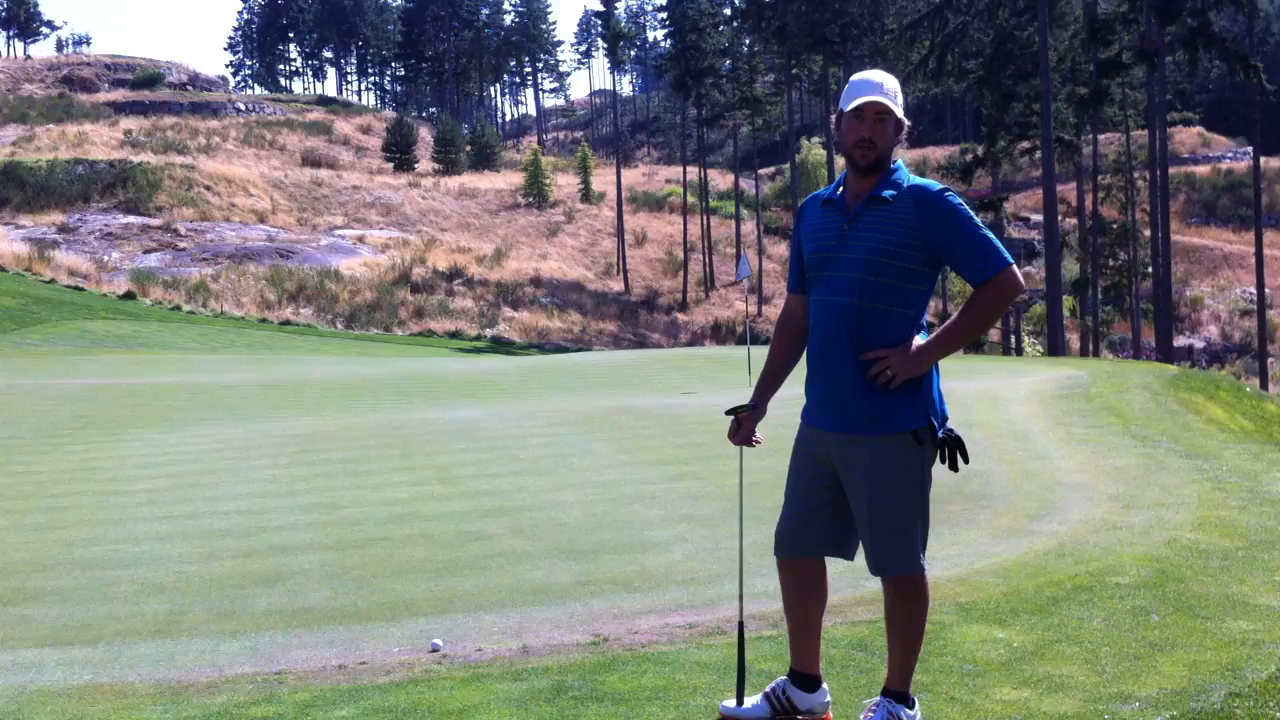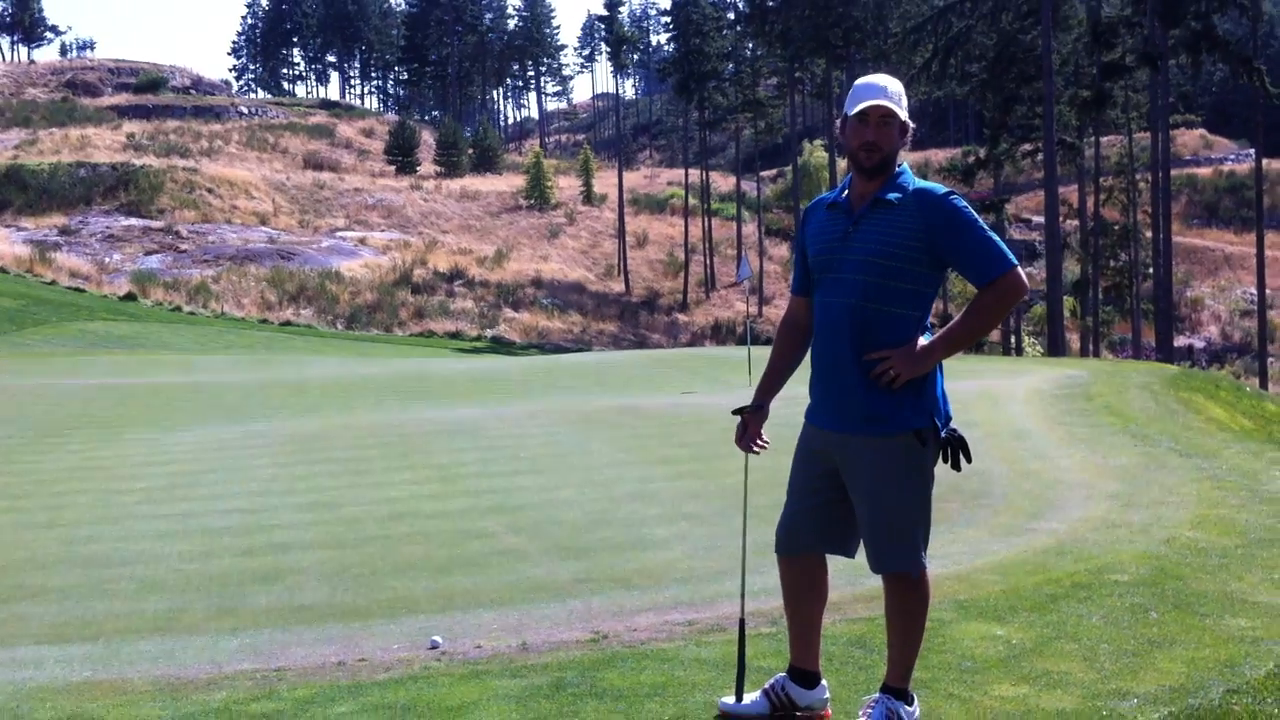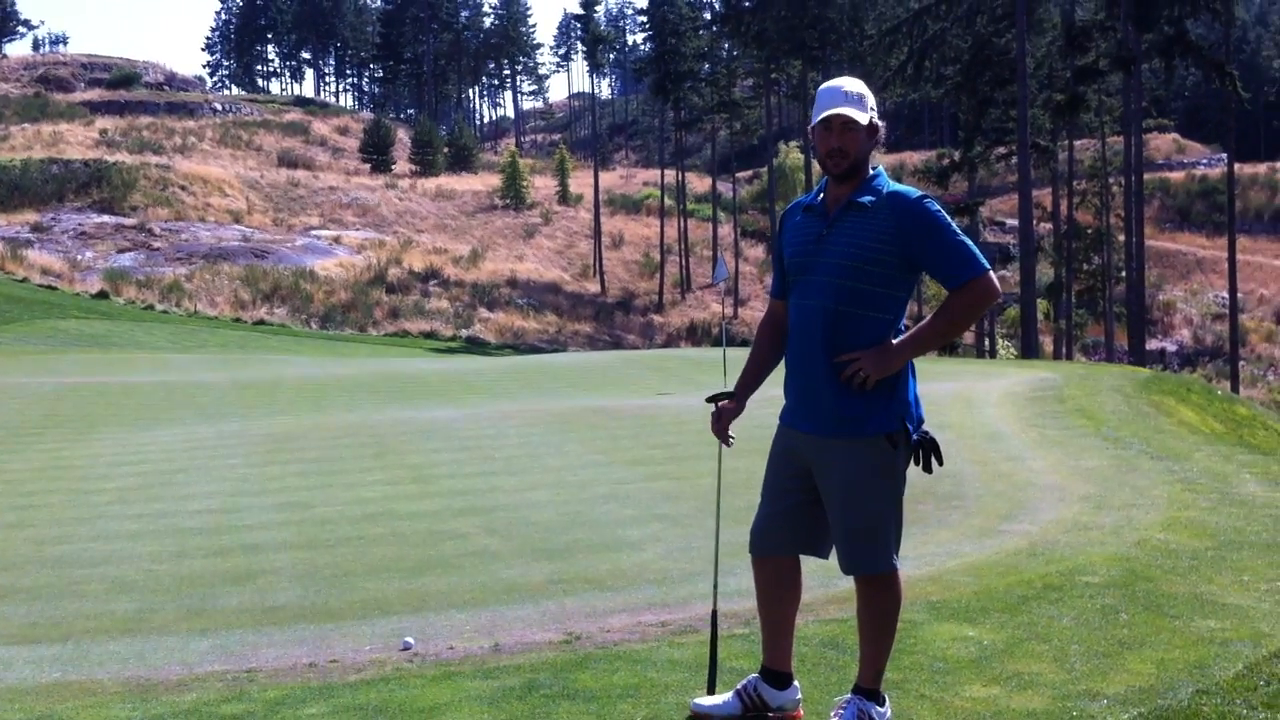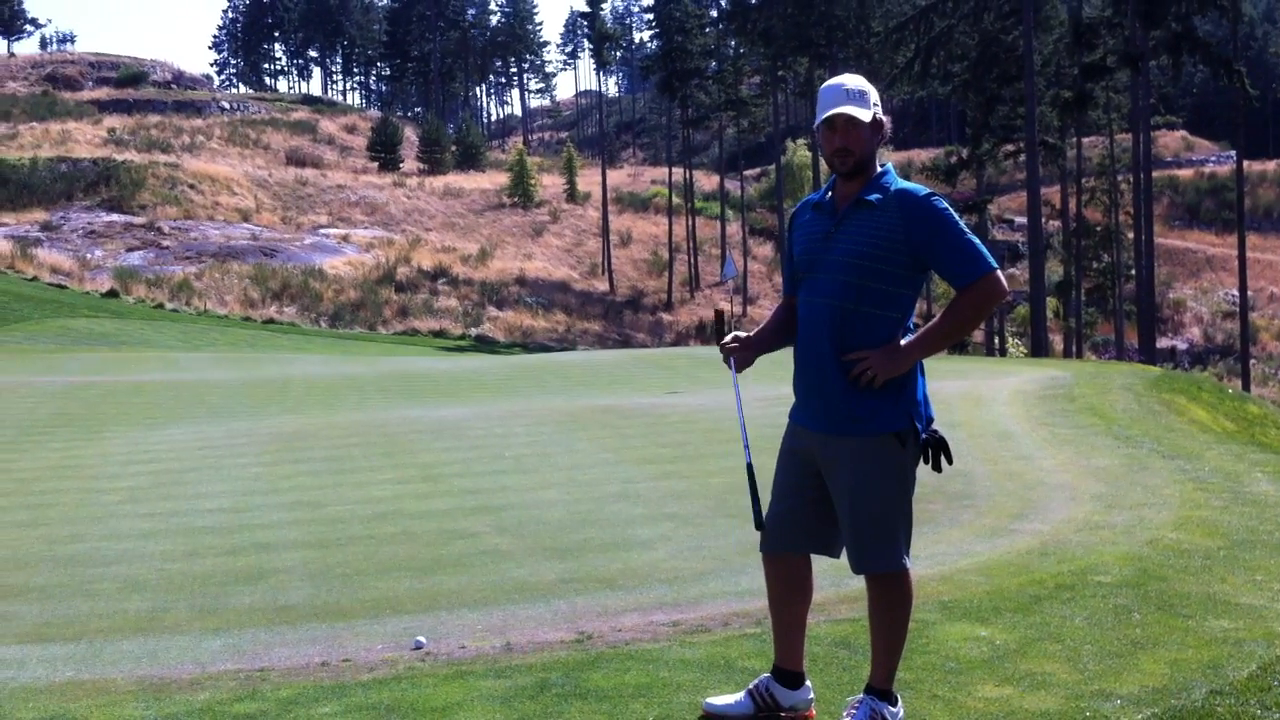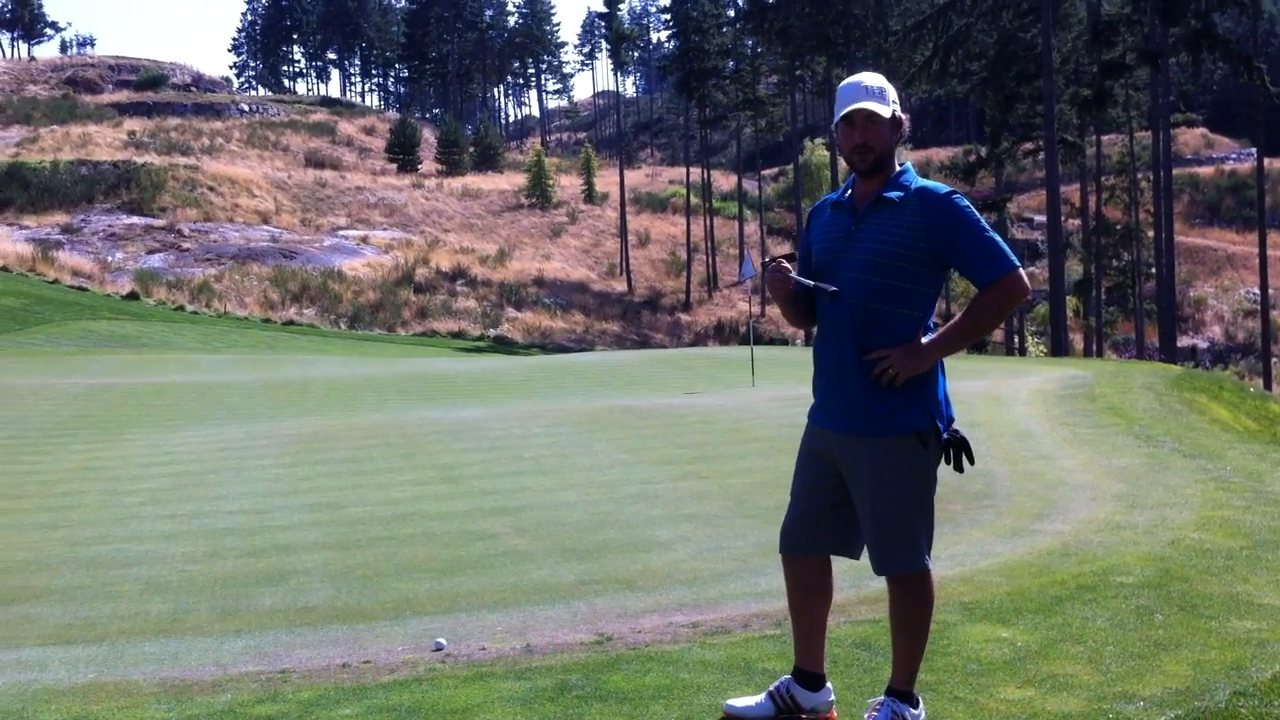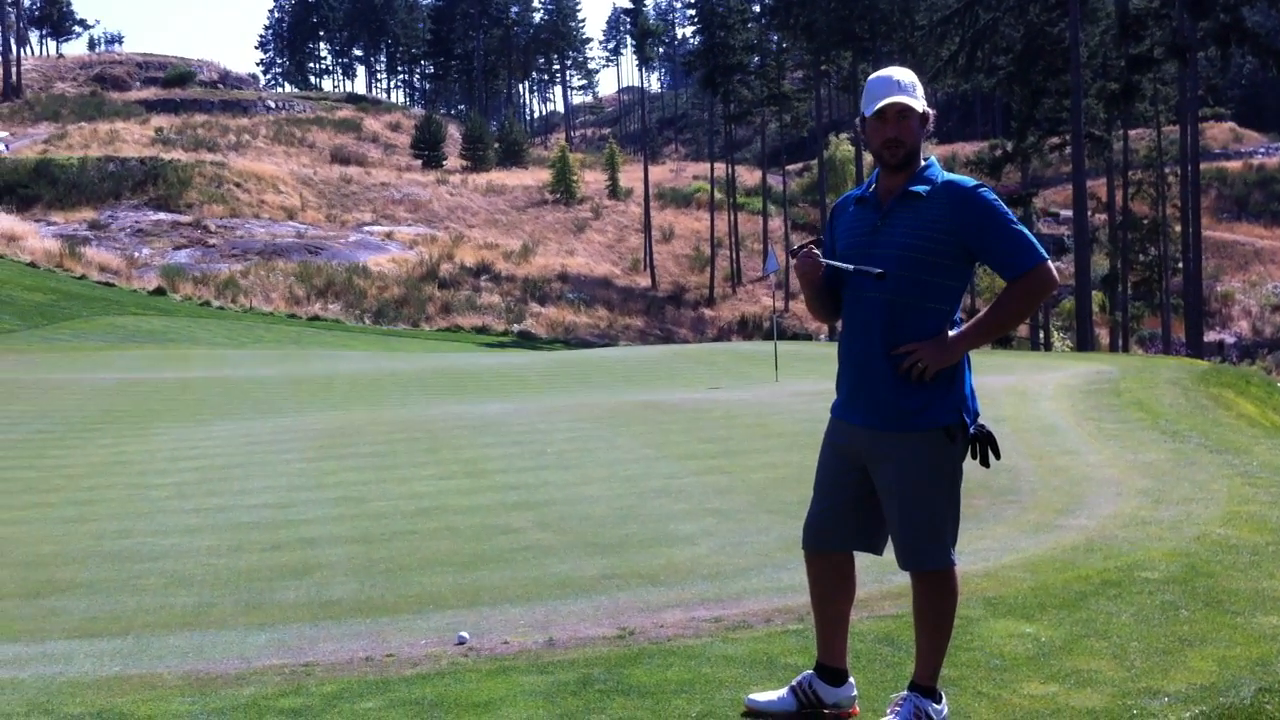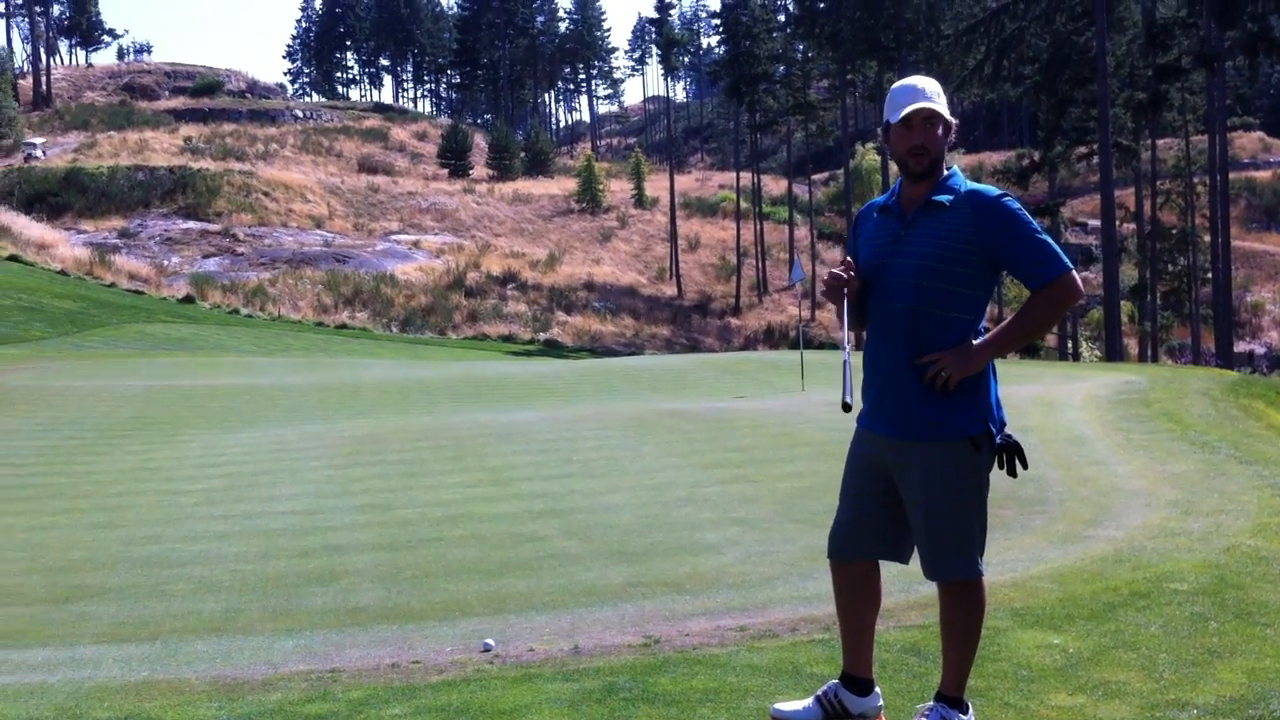
dt=0.4s
person 1, frame 1
left shoulder: (928, 204)
right shoulder: (813, 211)
left elbow: (1004, 283)
left wrist: (927, 350)
right wrist: (759, 399)
left hip: (893, 424)
right hip: (820, 420)
left knee: (898, 563)
right knee: (796, 549)
person 1, frame 2
left shoulder: (932, 207)
right shoulder: (817, 214)
left elbow: (1009, 284)
left wrist: (931, 350)
right wrist: (761, 401)
left hip: (896, 423)
right hip: (824, 420)
left knee: (899, 563)
right knee: (797, 546)
person 1, frame 3
left shoulder: (906, 210)
right shoulder: (795, 217)
left elbow: (981, 288)
left wrist: (900, 351)
right wrist: (740, 395)
left hip: (869, 425)
right hip: (798, 421)
left knee: (871, 563)
right knee: (771, 547)
person 1, frame 4
left shoulder: (914, 208)
right shoulder: (804, 215)
left elbow: (988, 288)
left wrist: (908, 351)
right wrist: (755, 337)
left hip: (878, 423)
right hip: (808, 419)
left knee: (882, 562)
right knee: (781, 546)
person 1, frame 5
left shoulder: (934, 206)
right shoulder: (822, 214)
left elbow: (1010, 285)
left wrist: (931, 348)
right wrist: (783, 292)
left hip: (899, 424)
right hip: (828, 419)
left knee: (904, 563)
right knee: (801, 547)
person 1, frame 6
left shoulder: (961, 200)
right shoulder: (846, 209)
left elbow: (1039, 277)
left wrist: (960, 340)
right wrist: (810, 281)
left hip: (925, 418)
right hip: (851, 413)
left knee: (928, 559)
right knee: (824, 542)
person 1, frame 7
left shoulder: (986, 209)
right shoulder: (869, 218)
left elbow: (1064, 287)
left wrist: (984, 349)
right wrist: (842, 293)
left hip: (951, 428)
right hip: (877, 423)
left knee: (955, 569)
right knee: (850, 552)
